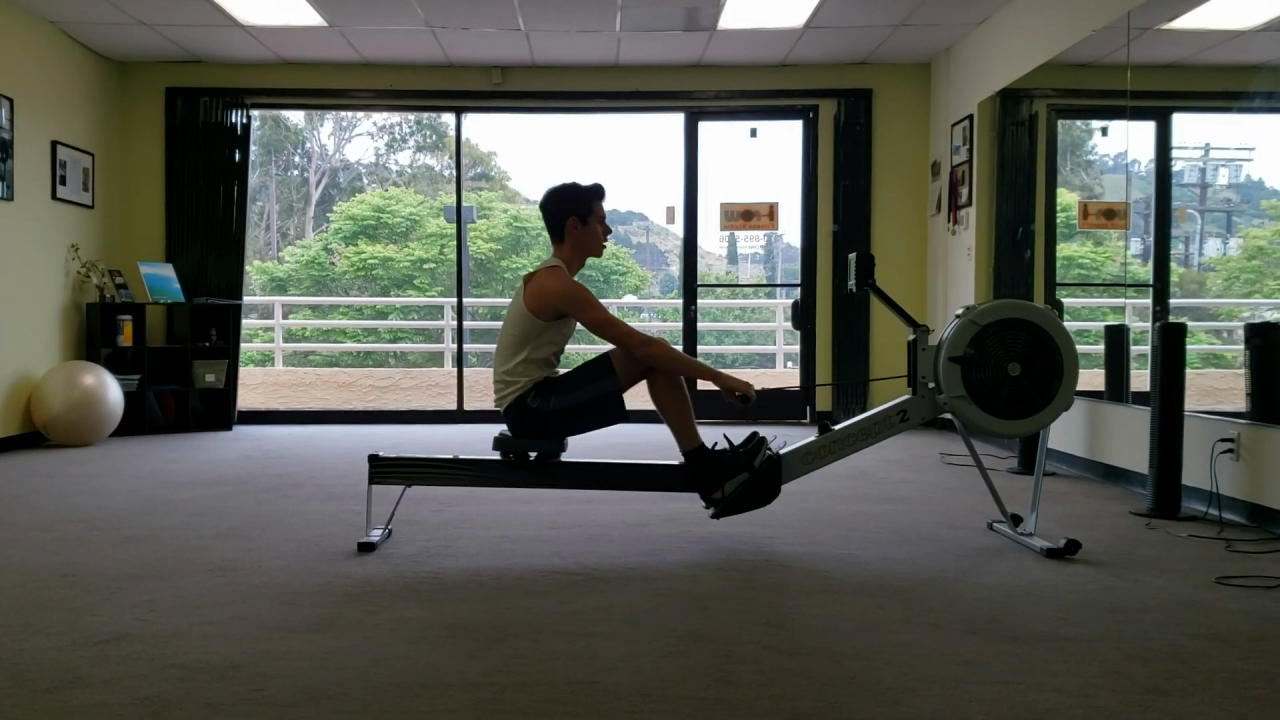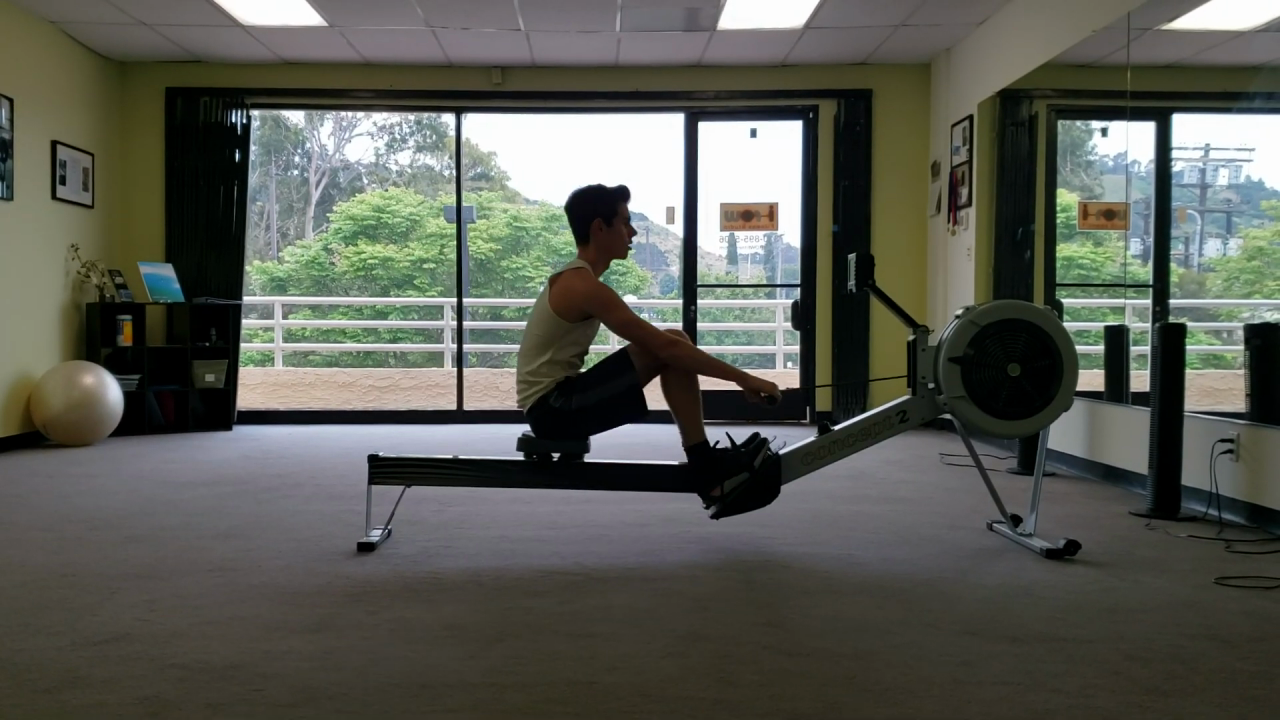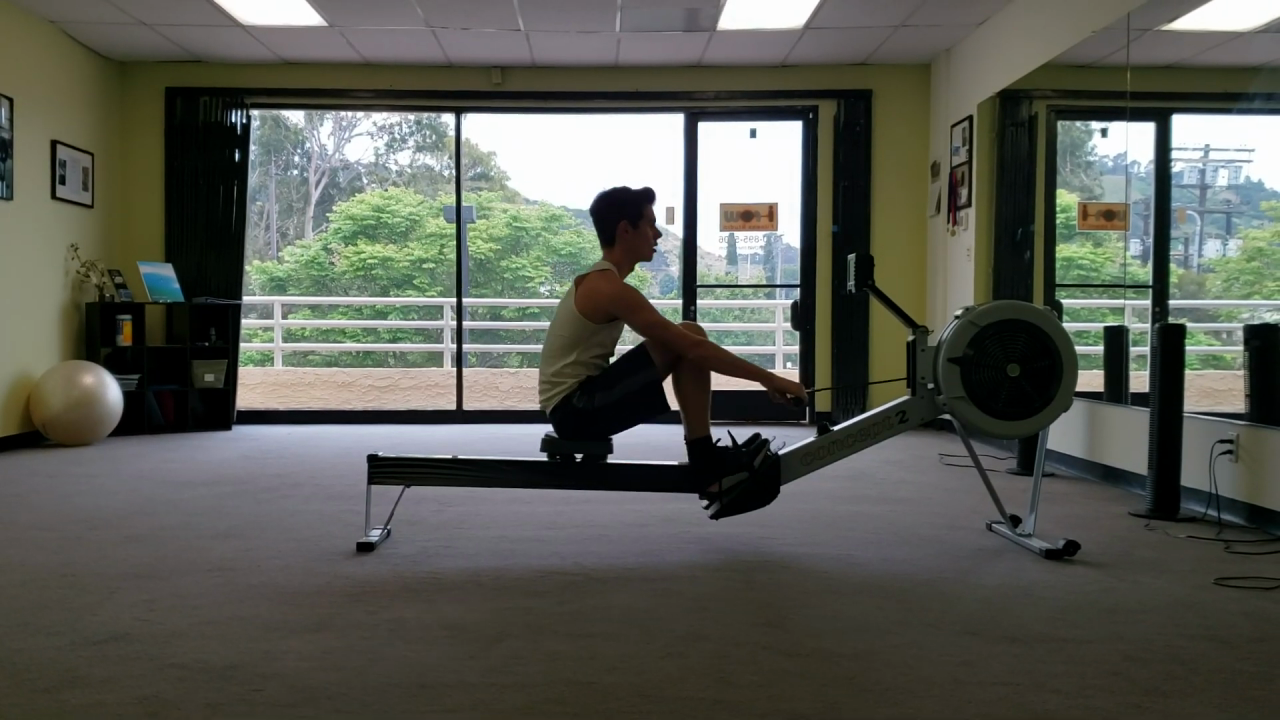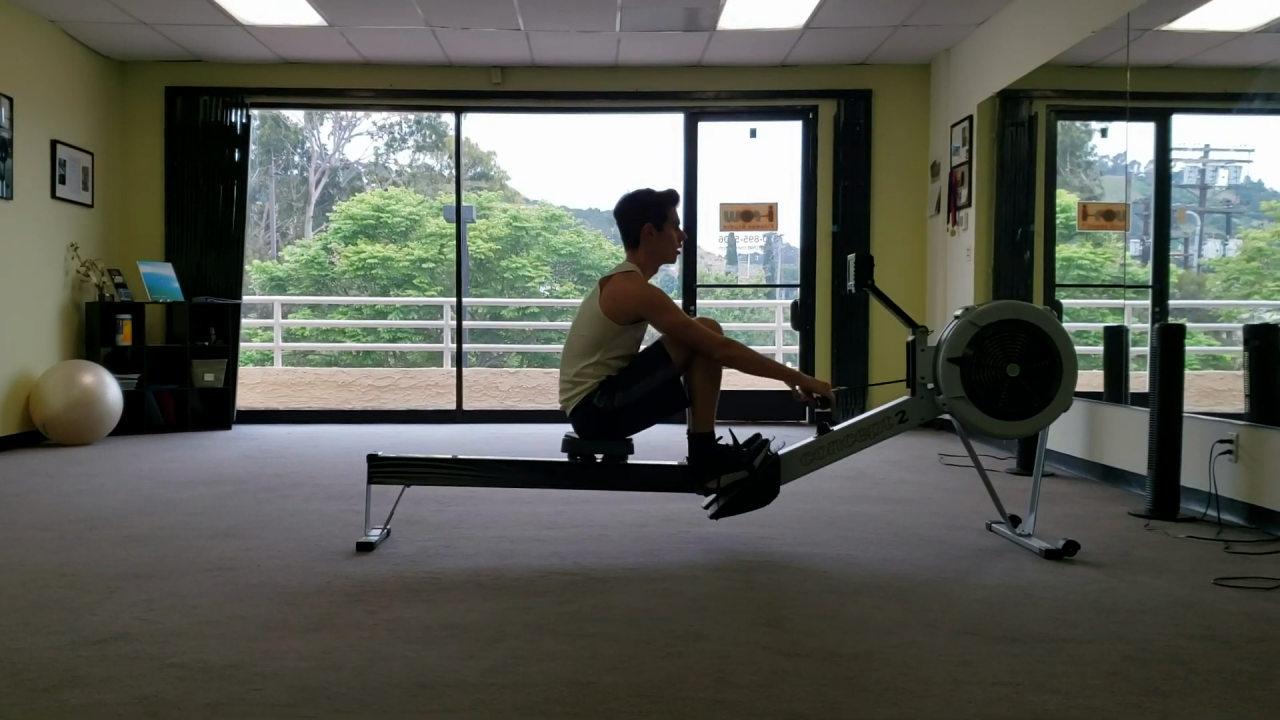
dt=0.1s
person 1, frame 1
left shoulder: (551, 278)
right shoulder: (558, 285)
left elbow: (637, 346)
right elbow: (640, 345)
left wrist: (705, 374)
right wrist: (719, 378)
left hip: (534, 402)
right hip: (529, 409)
left knee: (656, 356)
right knee: (652, 354)
left ankle: (709, 467)
right ankle: (707, 468)
person 1, frame 2
left shoulder: (576, 279)
right shoulder: (584, 287)
left elbow: (666, 344)
right elbow: (668, 348)
left wrist: (735, 377)
right wrist: (744, 378)
left hip: (556, 403)
right hip: (552, 410)
left knee: (672, 341)
right knee: (670, 344)
left ankle: (711, 462)
right ankle: (708, 463)
person 1, frame 3
left shoulder: (600, 281)
right shoulder: (610, 289)
left elbow: (691, 345)
right elbow: (694, 348)
left wrist: (760, 377)
right wrist: (769, 379)
left hip: (577, 404)
right hip: (576, 409)
left knee: (688, 337)
right knee: (691, 343)
left ankle: (708, 458)
right ankle: (706, 458)
person 1, frame 4
left shoulder: (623, 282)
right shoulder: (634, 290)
right elbow: (721, 349)
right wrist: (798, 378)
left hip: (598, 404)
right hip: (596, 410)
left knee: (702, 335)
right knee: (707, 333)
left ankle: (710, 452)
right ankle: (707, 453)
